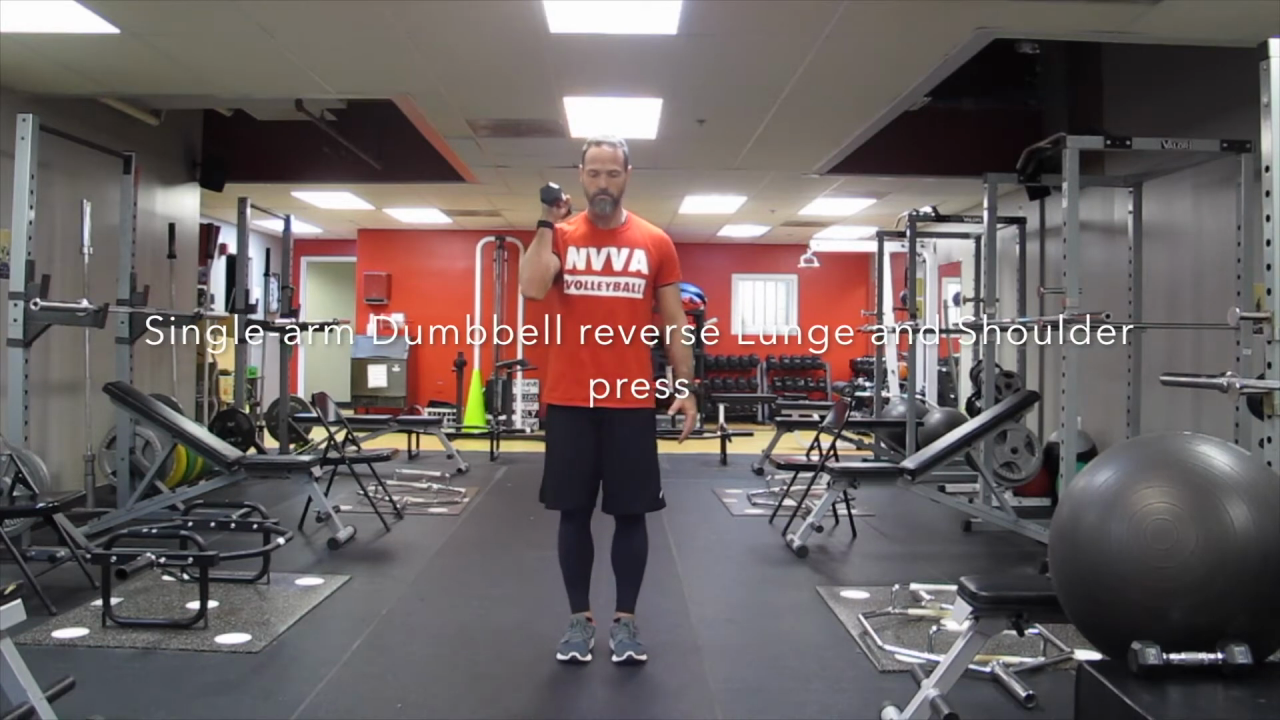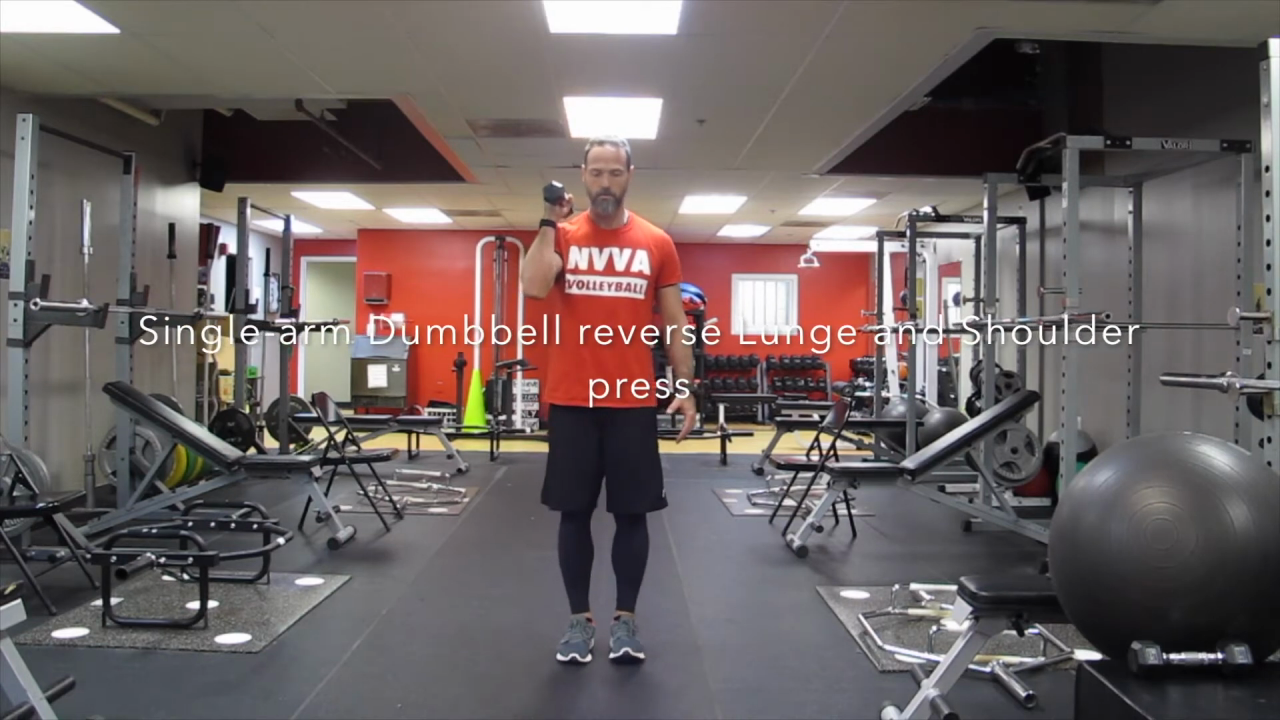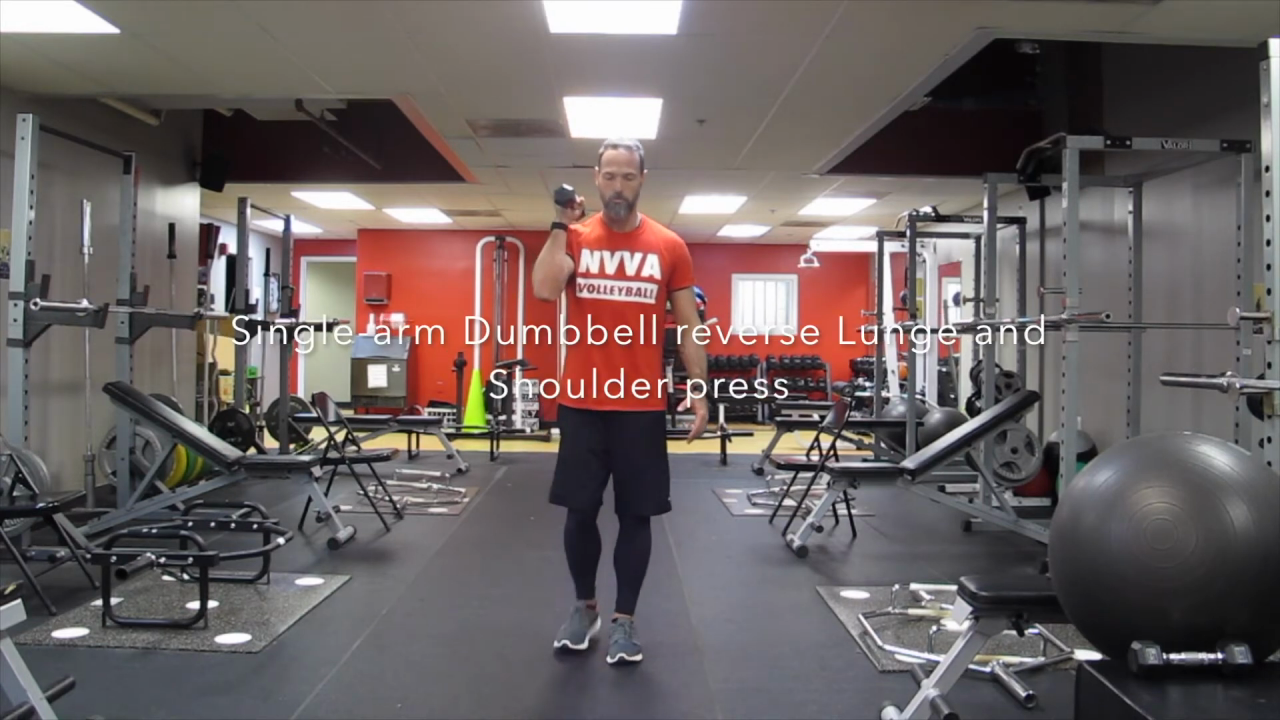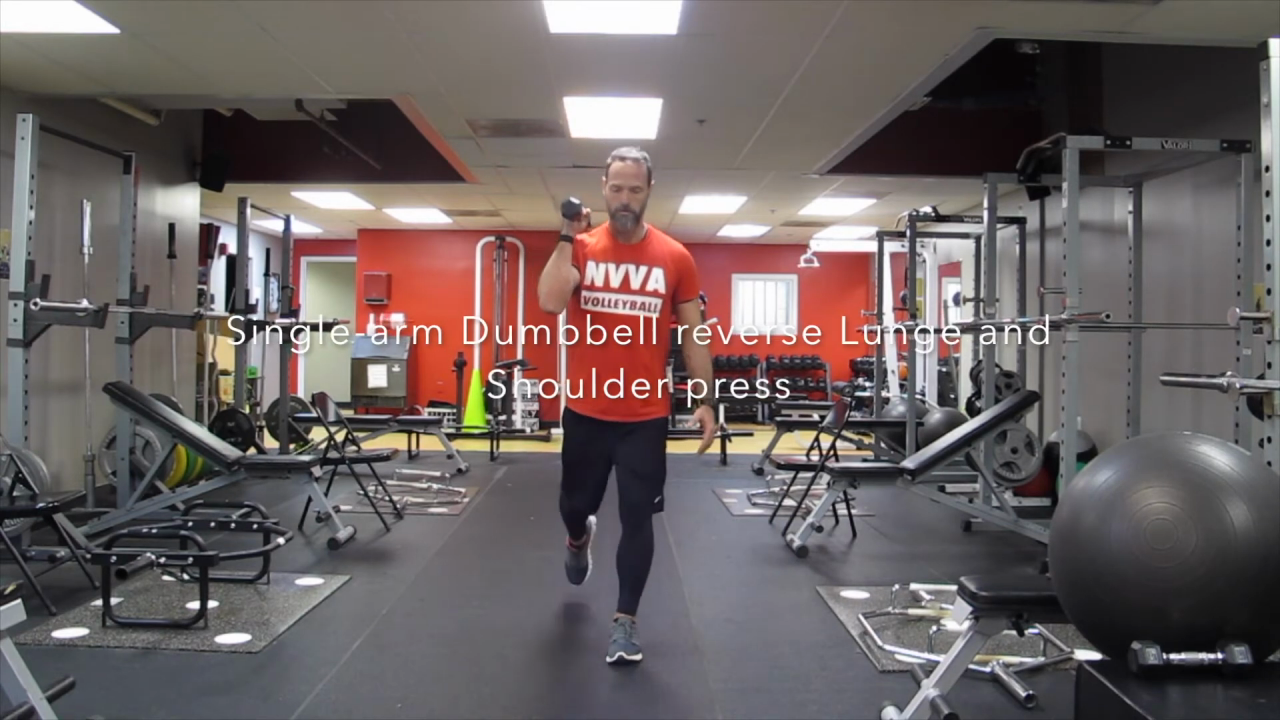
dt=0.3s
person 1, frame 1
left shoulder: (655, 242)
right shoulder: (559, 236)
left elbow: (674, 321)
right elbow: (531, 289)
left wrist: (685, 388)
right wrist: (548, 224)
left hip: (632, 401)
right hip: (568, 400)
left knee: (630, 513)
right knee: (573, 512)
left ankle: (625, 619)
right ankle: (580, 619)
person 1, frame 2
left shoulder: (656, 243)
right shoulder: (561, 234)
left elbow: (674, 322)
right elbow: (534, 288)
left wrist: (685, 388)
right wrist: (550, 224)
left hip: (634, 401)
right hip: (571, 400)
left knee: (631, 512)
right knee: (573, 512)
left ankle: (625, 618)
right ankle: (580, 619)
person 1, frame 3
left shoulder: (668, 246)
right shoulder: (574, 237)
left elbow: (687, 323)
right elbow: (544, 290)
left wrist: (699, 388)
right wrist: (562, 226)
left hip: (642, 404)
right hip: (581, 400)
left knee: (636, 515)
right knee: (579, 508)
left ankle: (624, 619)
right ankle: (583, 606)
person 1, frame 4
left shoulder: (675, 258)
right shoulder: (581, 247)
left elbow: (694, 335)
right elbow: (549, 303)
left wrist: (706, 400)
right wrist: (568, 238)
left hip: (645, 412)
right hip: (586, 406)
left knee: (637, 512)
right knee: (576, 501)
left ankle: (625, 621)
right ankle: (580, 540)
